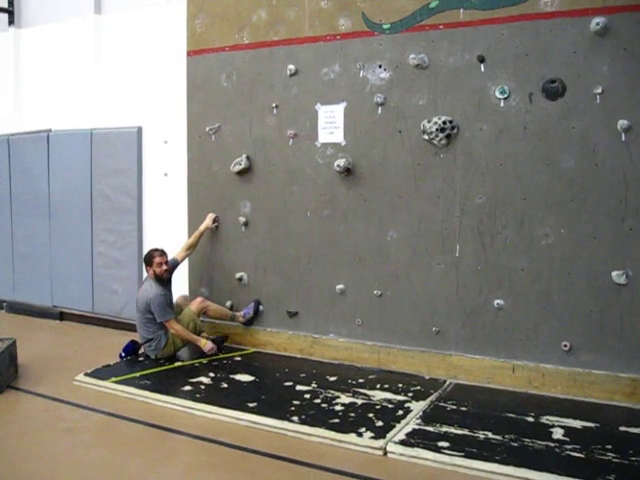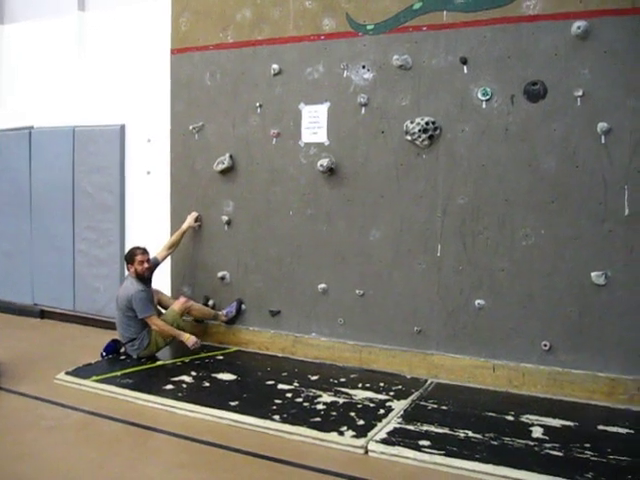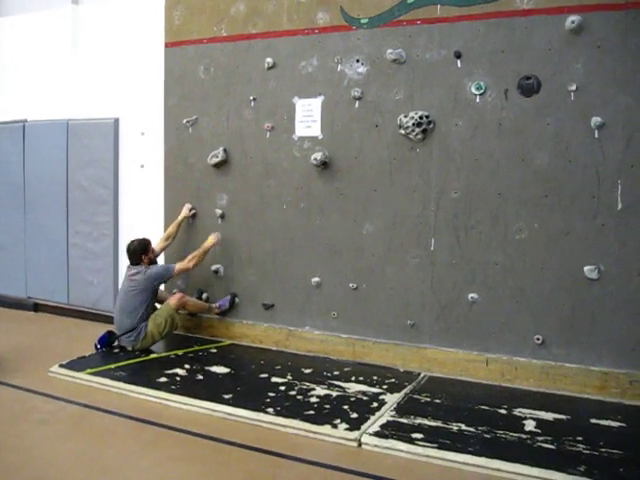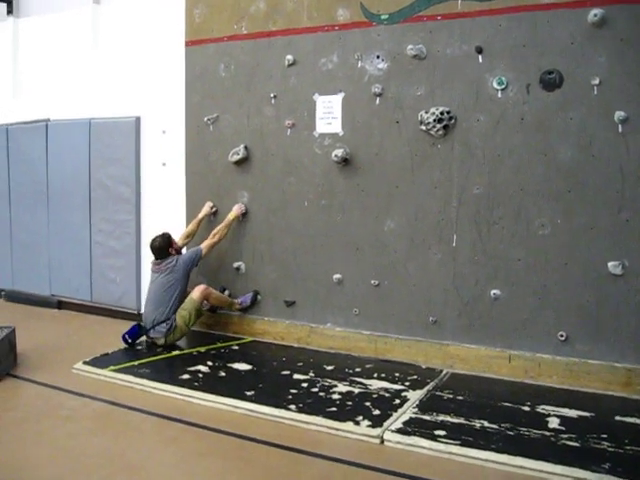
dt=0.7s
person 1, frame 1
left shoulder: (162, 274)
right shoulder: (156, 295)
left elbow: (185, 251)
right elbow: (173, 328)
left wrist: (203, 228)
right wrist: (201, 342)
left hip: (157, 336)
right hip: (160, 346)
left knee: (184, 300)
right knee: (200, 302)
left ankle: (205, 337)
right ankle: (240, 317)
person 1, frame 2
left shoulder: (141, 275)
right shoulder: (137, 292)
left elbow: (167, 249)
right elbow: (155, 325)
left wrist: (185, 227)
right wrist: (185, 337)
left hip: (136, 338)
right hip: (142, 346)
left knee: (154, 294)
right knee: (184, 302)
right ankle: (222, 316)
person 1, frame 3
left shoulder: (134, 269)
right shoulder: (149, 274)
left elbow: (165, 241)
right elbow: (188, 265)
left wrist: (181, 217)
right wrist: (208, 244)
left hip: (128, 334)
right hip: (136, 339)
right knee: (179, 298)
left ankle: (188, 305)
right ankle: (214, 308)
person 1, frame 4
left shoulder: (157, 264)
right shoulder: (180, 263)
left elbow: (185, 237)
right elbow: (212, 238)
left wrist: (202, 215)
right wrist: (232, 216)
left hip: (153, 330)
right hip: (165, 333)
right knee: (202, 289)
right ankle: (234, 305)
